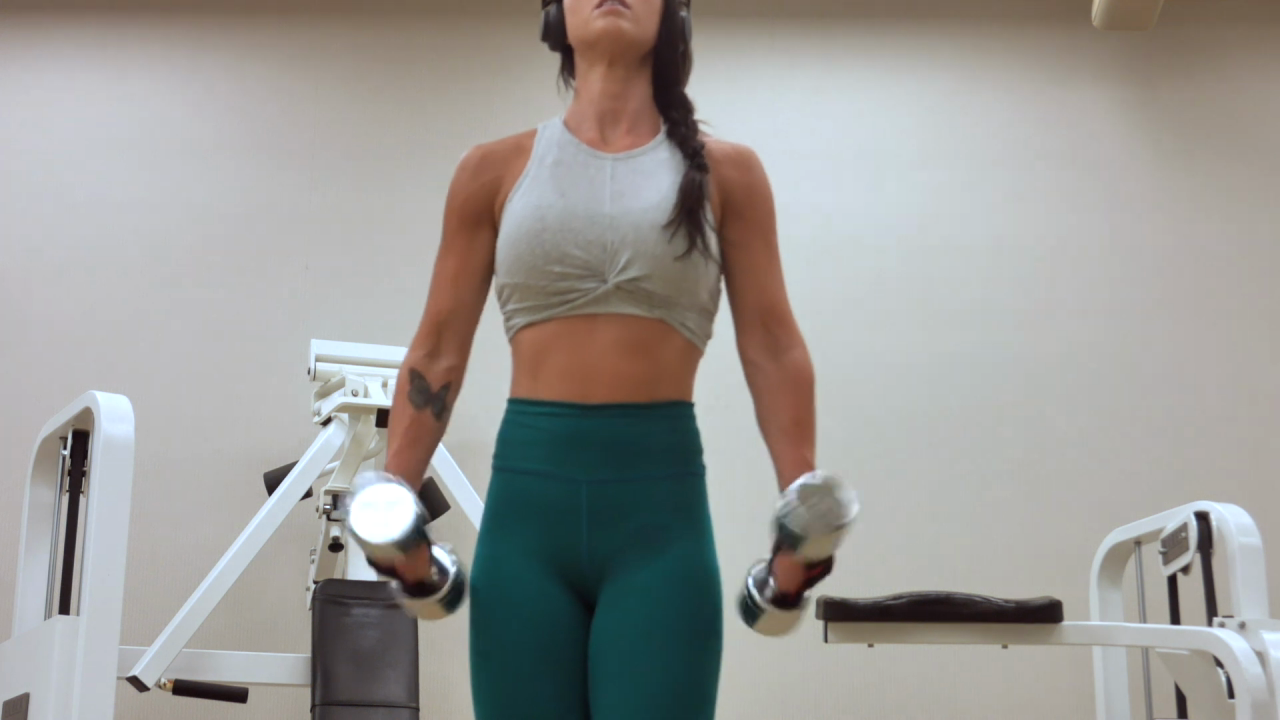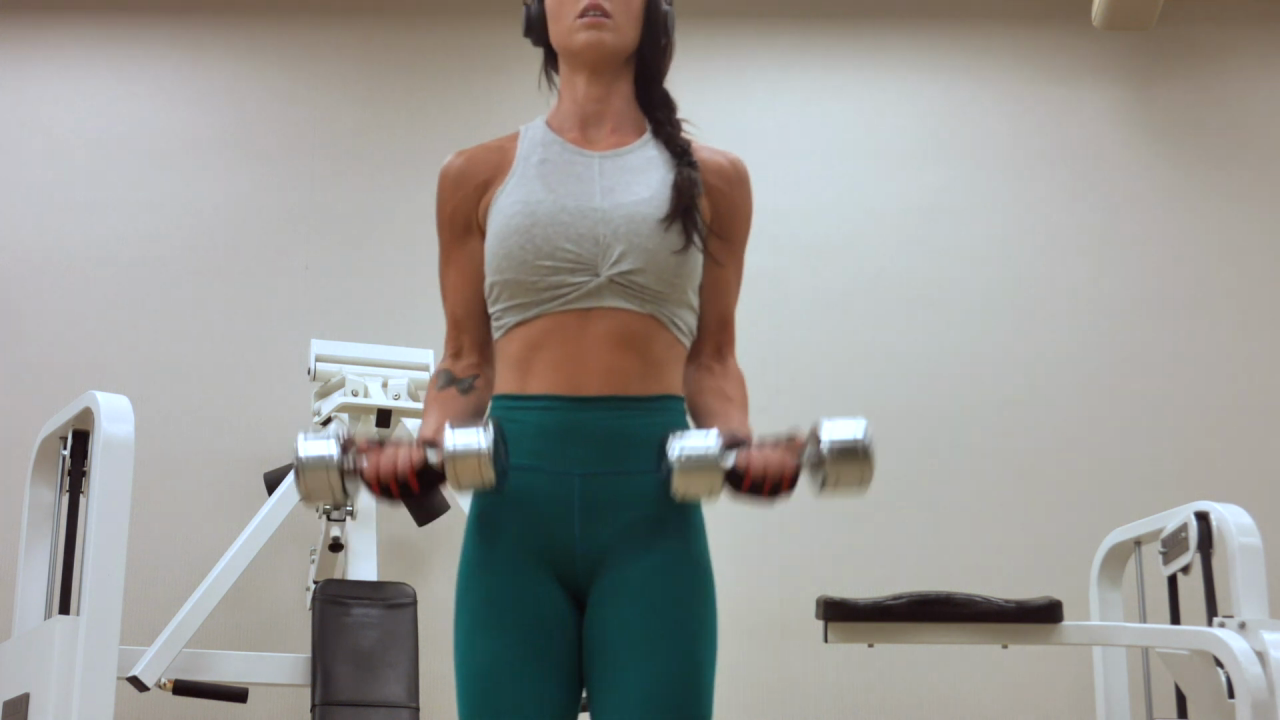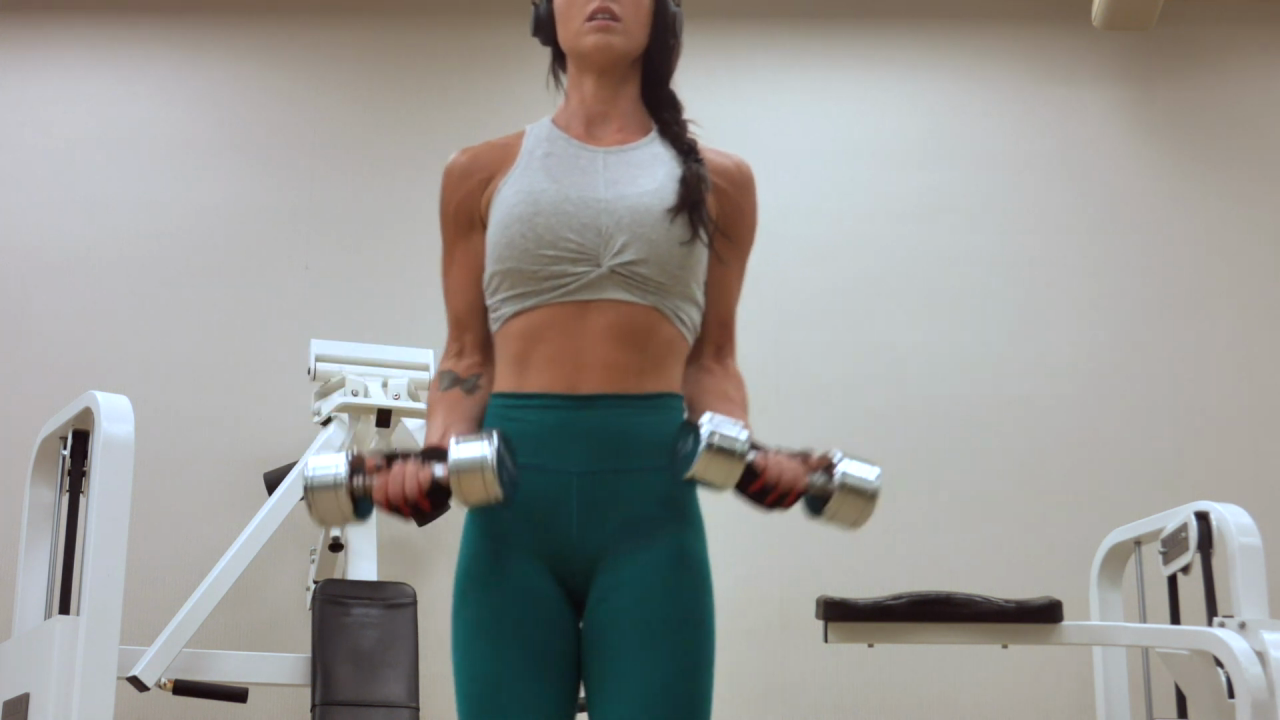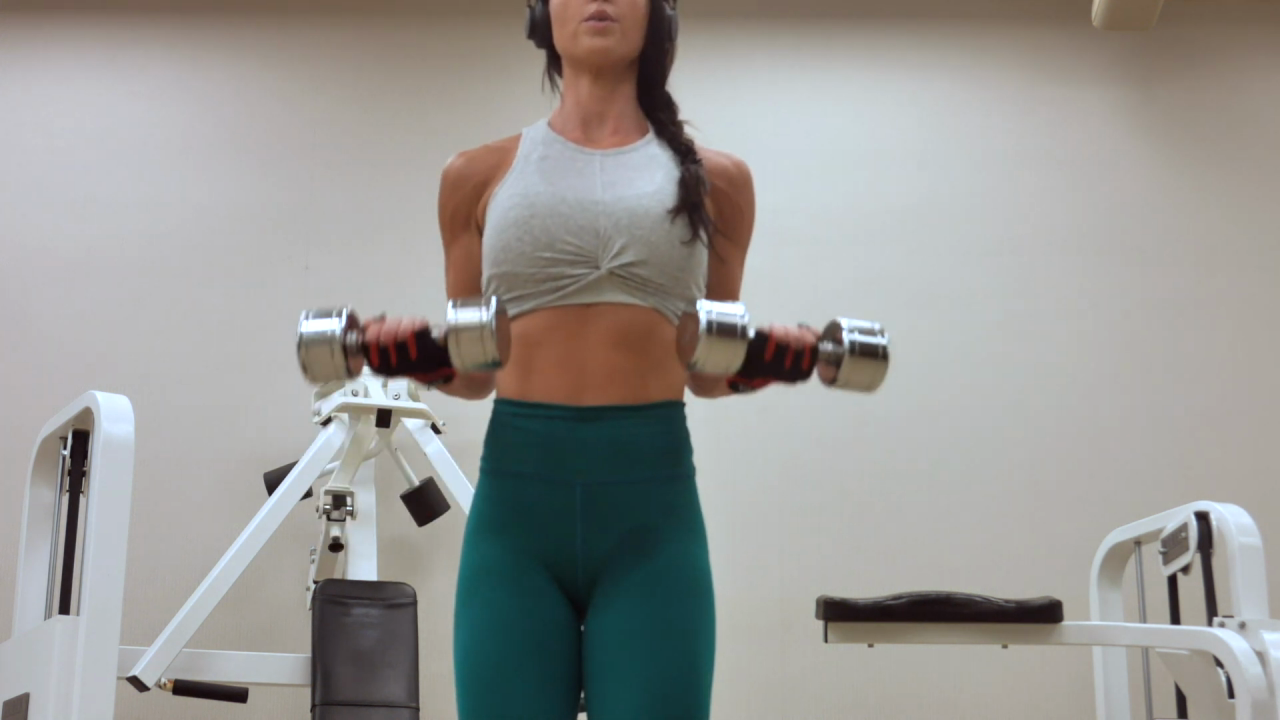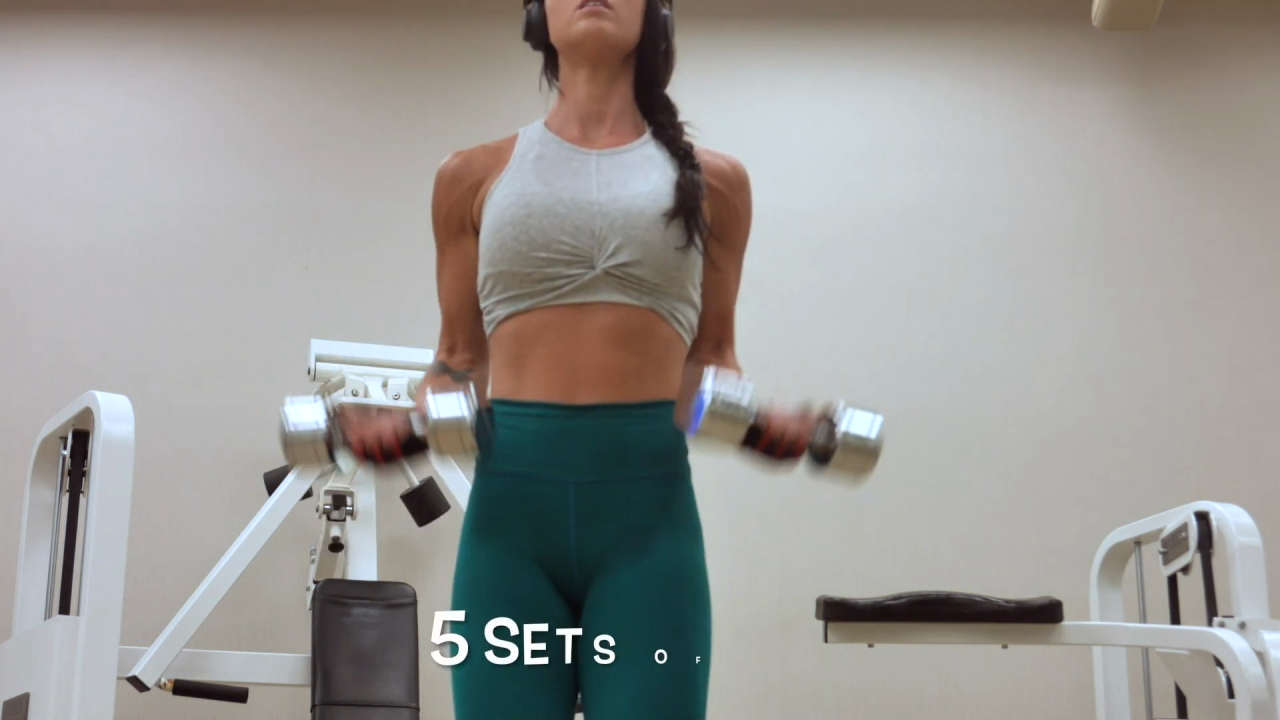
dt=1s
person 1, frame 1
left shoulder: (725, 172)
right shoulder: (494, 171)
left elbow: (773, 350)
right elbow: (439, 350)
left hip: (660, 502)
right hip: (527, 497)
person 1, frame 2
left shoulder: (711, 177)
right shoulder: (477, 175)
left elbow: (710, 356)
right elbow: (467, 356)
left wrist: (741, 444)
right wrist: (425, 443)
left hip: (653, 501)
right hip: (517, 496)
person 1, frame 3
left shoulder: (718, 180)
right shoulder: (481, 172)
left elbow: (711, 358)
right elbow: (468, 353)
right wrist: (439, 456)
left hip: (652, 494)
right hip: (516, 492)
person 1, frame 4
left shoulder: (714, 179)
right shoulder: (478, 176)
right elbow: (472, 361)
left wrist: (757, 365)
left hip: (652, 498)
right hip: (517, 496)
person 1, frame 5
left shoulder: (713, 182)
right shoulder: (477, 174)
right elbow: (458, 352)
right wrist: (406, 422)
left hip: (646, 494)
right hip: (509, 494)
